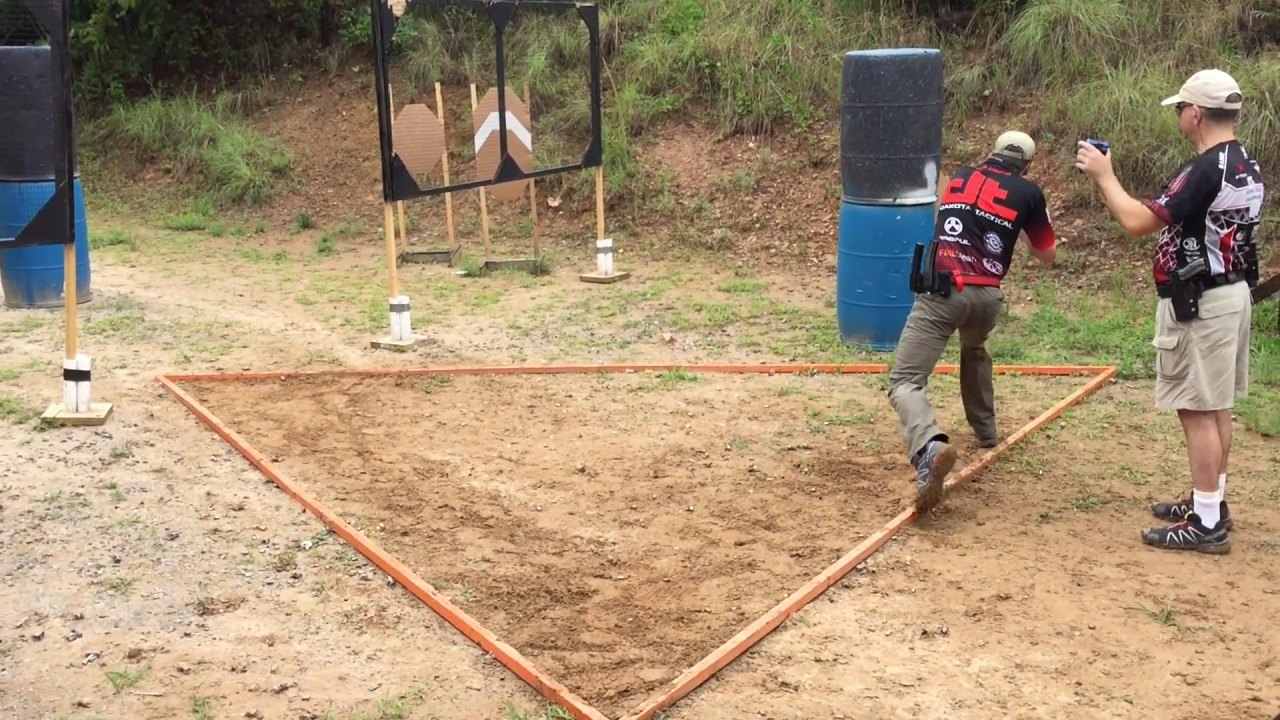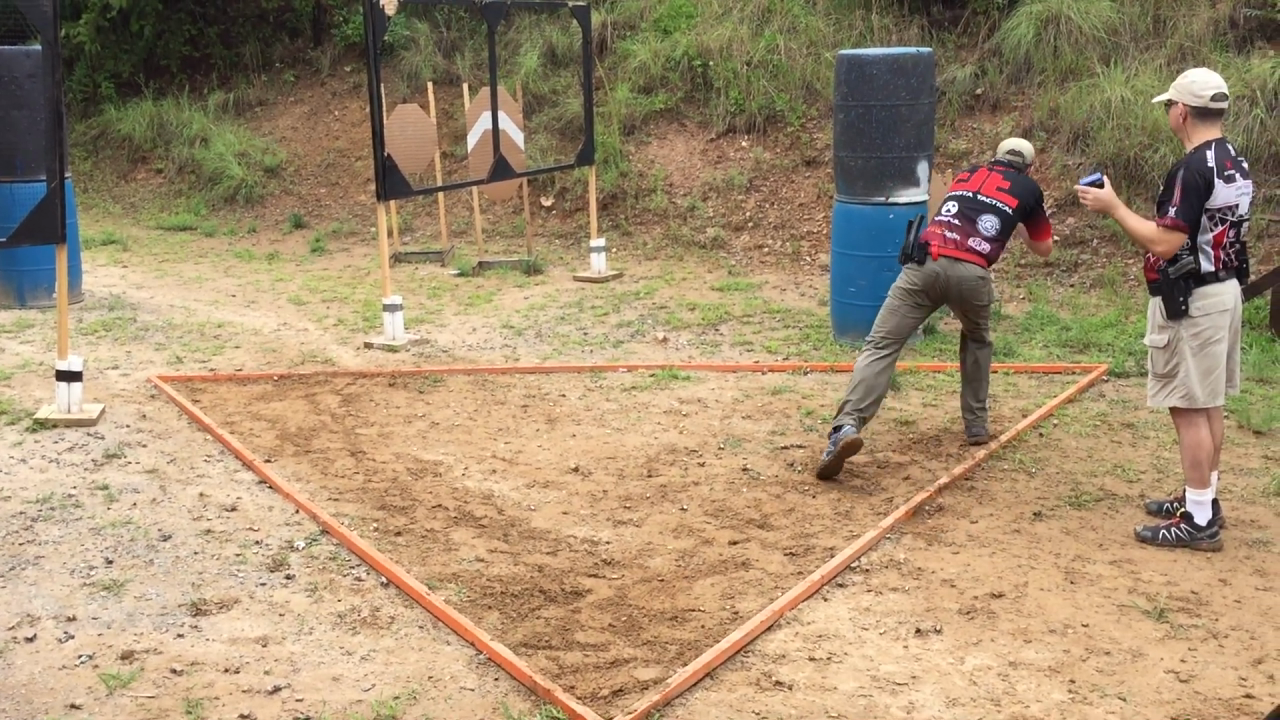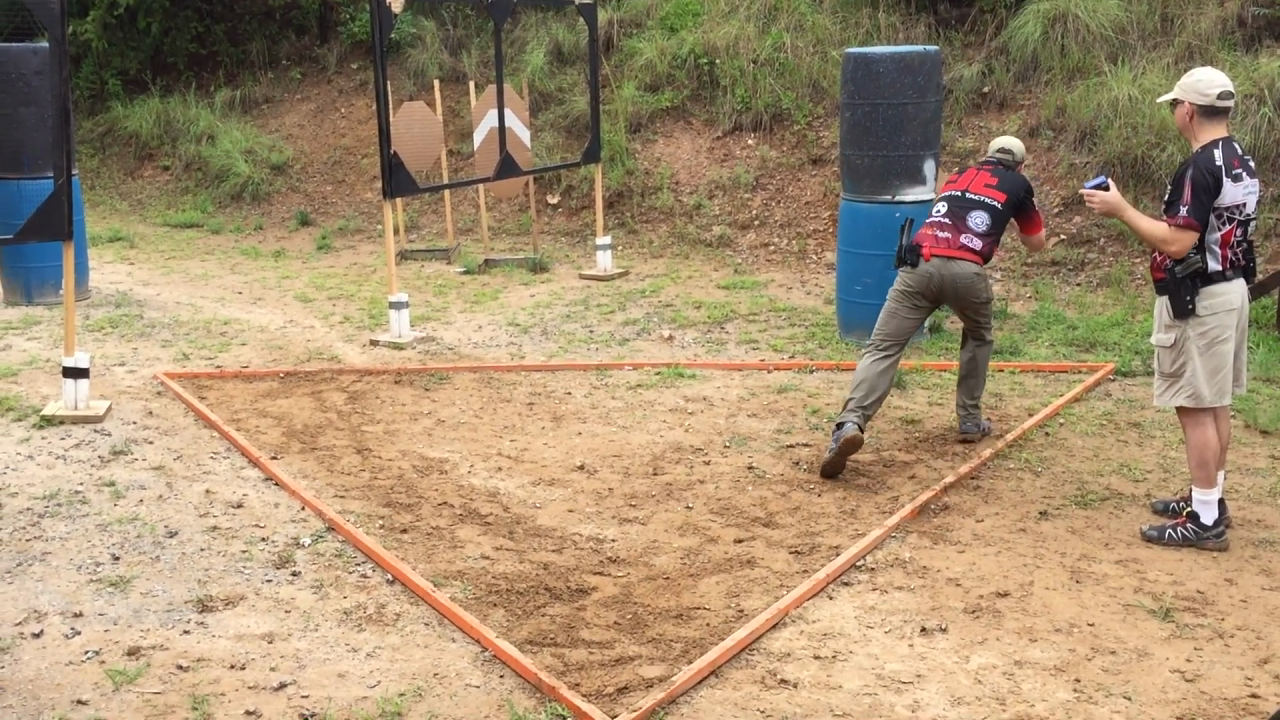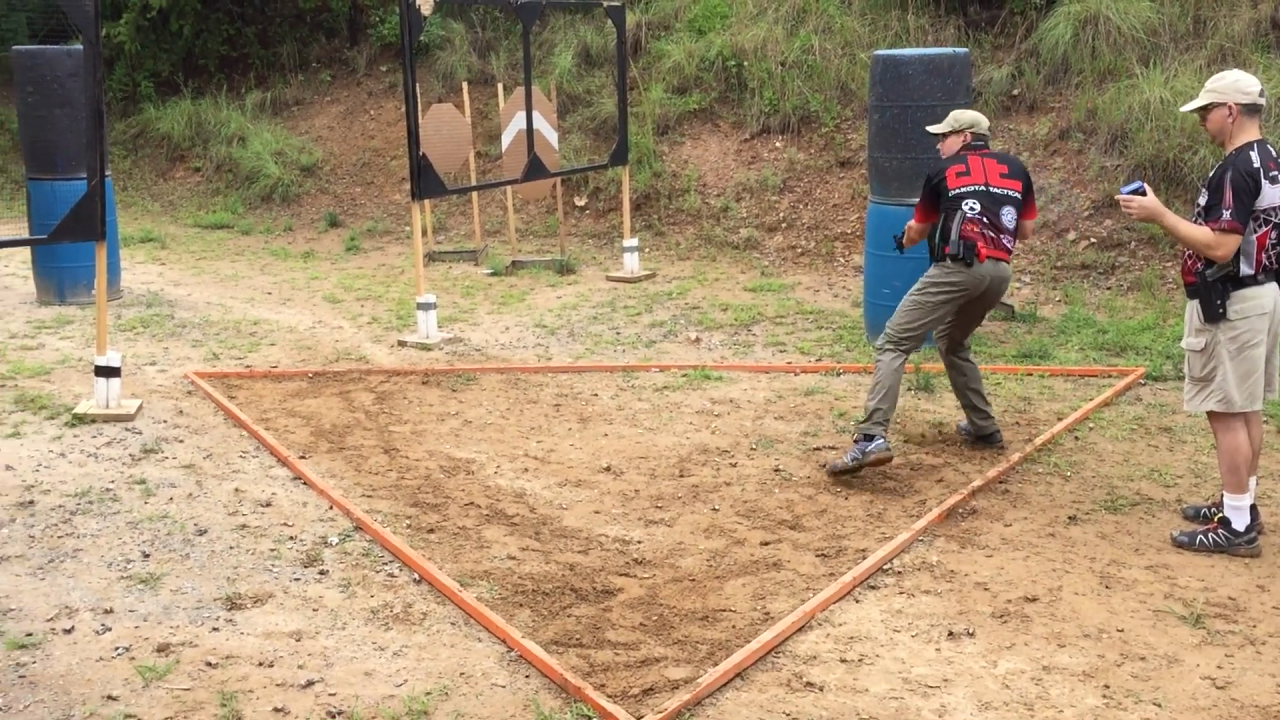
dt=0.3s
person 1, frame 1
left shoulder: (1204, 171)
right shoulder: (1246, 166)
left elbow: (1138, 222)
left wrist: (1104, 175)
left hip: (1200, 302)
right hip: (1232, 293)
left knee: (1198, 411)
right knee: (1217, 406)
left ankle: (1206, 524)
right ankle: (1211, 501)
person 1, frame 2
left shoulder: (1192, 170)
right shoulder: (1234, 163)
left elbow: (1164, 243)
left wrist: (1112, 206)
left hip: (1191, 301)
right hip: (1223, 291)
left knee: (1189, 408)
right knee: (1208, 403)
left ankle: (1198, 520)
right ankle: (1202, 498)
person 1, frame 3
left shoulder: (1200, 168)
right shoulder: (1241, 162)
left elbow: (1176, 243)
left wrist: (1120, 209)
left hip: (1197, 300)
right hip: (1230, 290)
left knee: (1196, 407)
right knee: (1215, 403)
left ankle: (1204, 519)
right ankle: (1209, 498)
person 1, frame 4
left shoulder: (1236, 168)
left elbow: (1220, 246)
left wrist: (1159, 215)
left hip: (1230, 304)
left knee: (1227, 412)
left ankle: (1237, 525)
person 2, frame 1
left shoulder: (959, 178)
right shoulder: (1029, 194)
right elbow: (1046, 255)
left hip: (940, 292)
right hip: (986, 295)
left knee: (905, 382)
right knee: (975, 349)
left ankle: (932, 446)
right ankle: (984, 430)
person 2, frame 2
left shoulder: (965, 175)
right shoulder: (1028, 188)
right elbow: (1044, 249)
left hip: (924, 265)
right hip: (970, 273)
left knee: (879, 348)
right knee: (977, 340)
left ankle: (847, 426)
right ankle: (976, 424)
person 2, frame 3
left shoulder: (956, 177)
right shoulder: (1017, 183)
right elbow: (1037, 243)
left hip: (921, 265)
right hip: (966, 270)
left knee: (882, 349)
right knee: (979, 337)
left ankle: (849, 426)
right ankle: (971, 422)
person 2, frame 4
left shoulder: (943, 169)
right shoulder: (1016, 169)
left elbow: (917, 231)
right elbow: (1026, 230)
left wrist: (907, 237)
left hip: (958, 266)
right hip: (998, 272)
left knee: (894, 345)
right knee: (953, 344)
left ankle: (872, 438)
right ankle: (984, 428)
